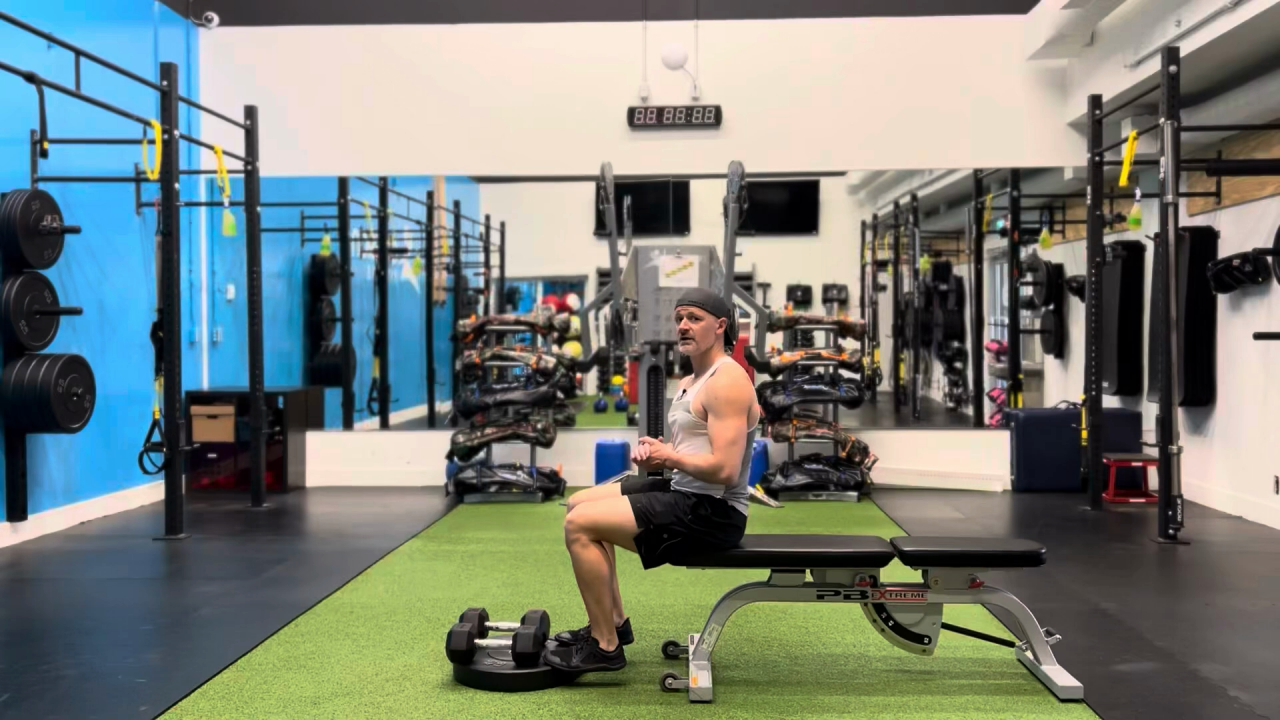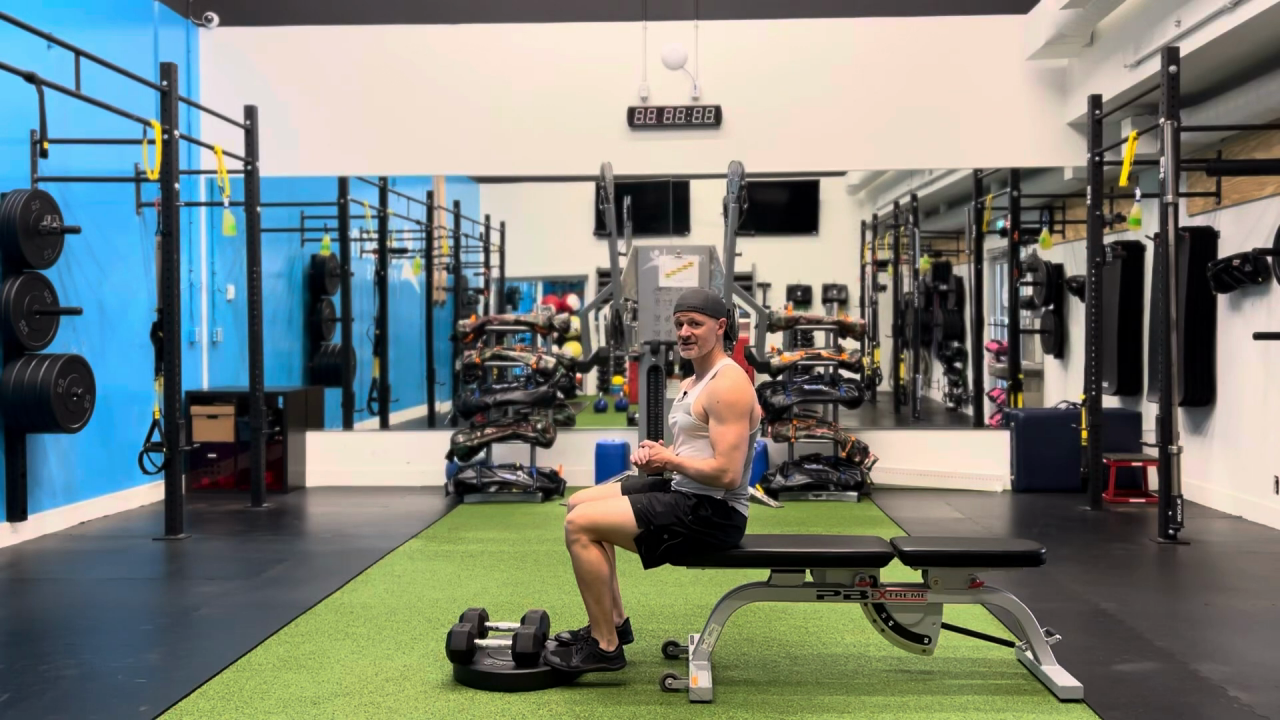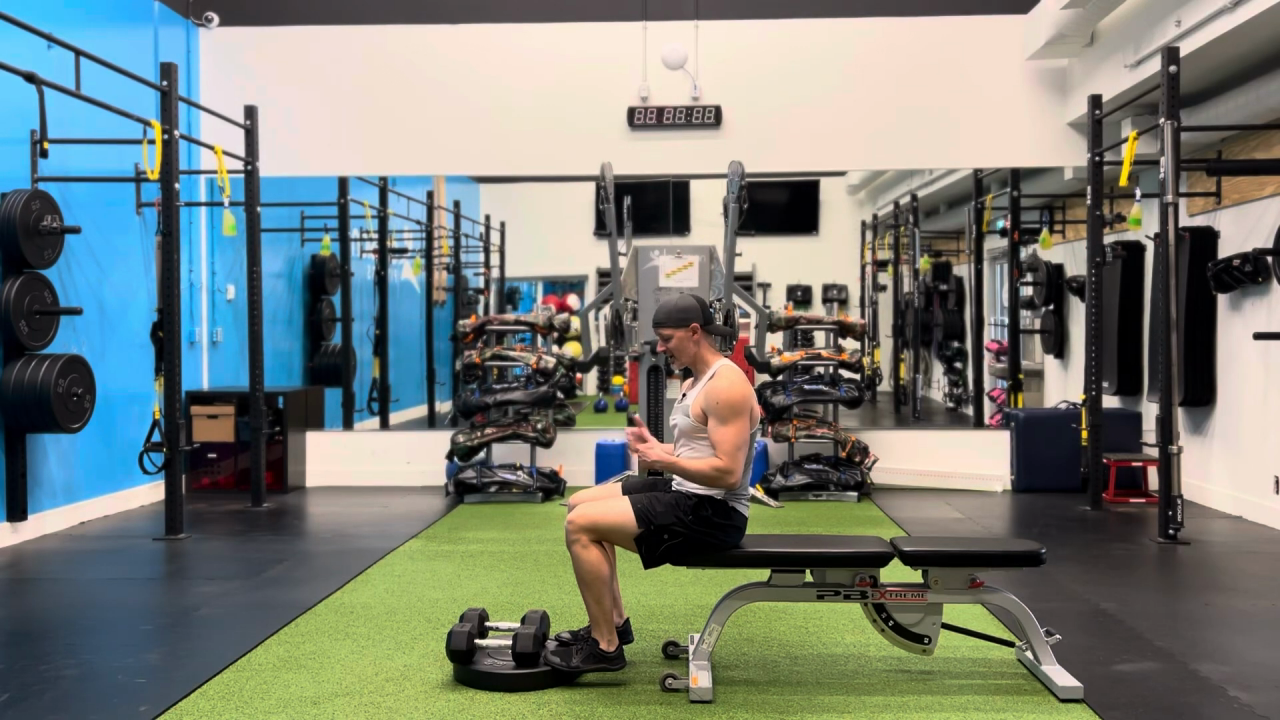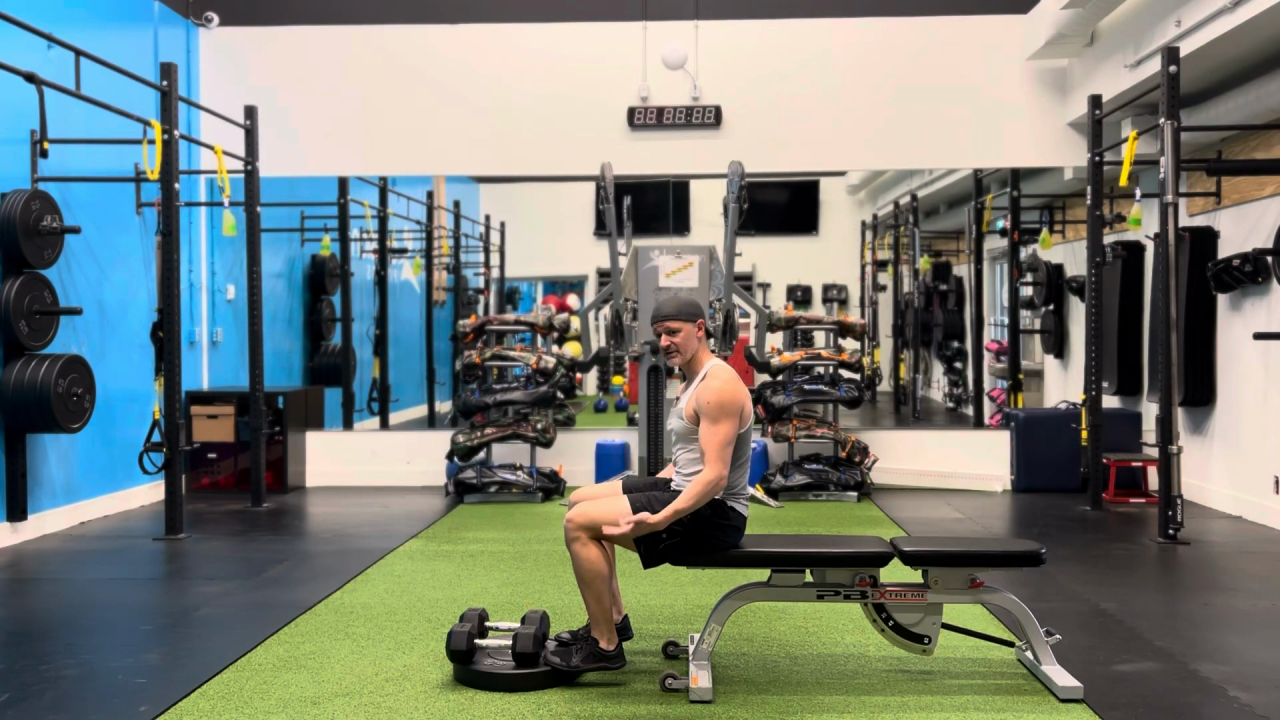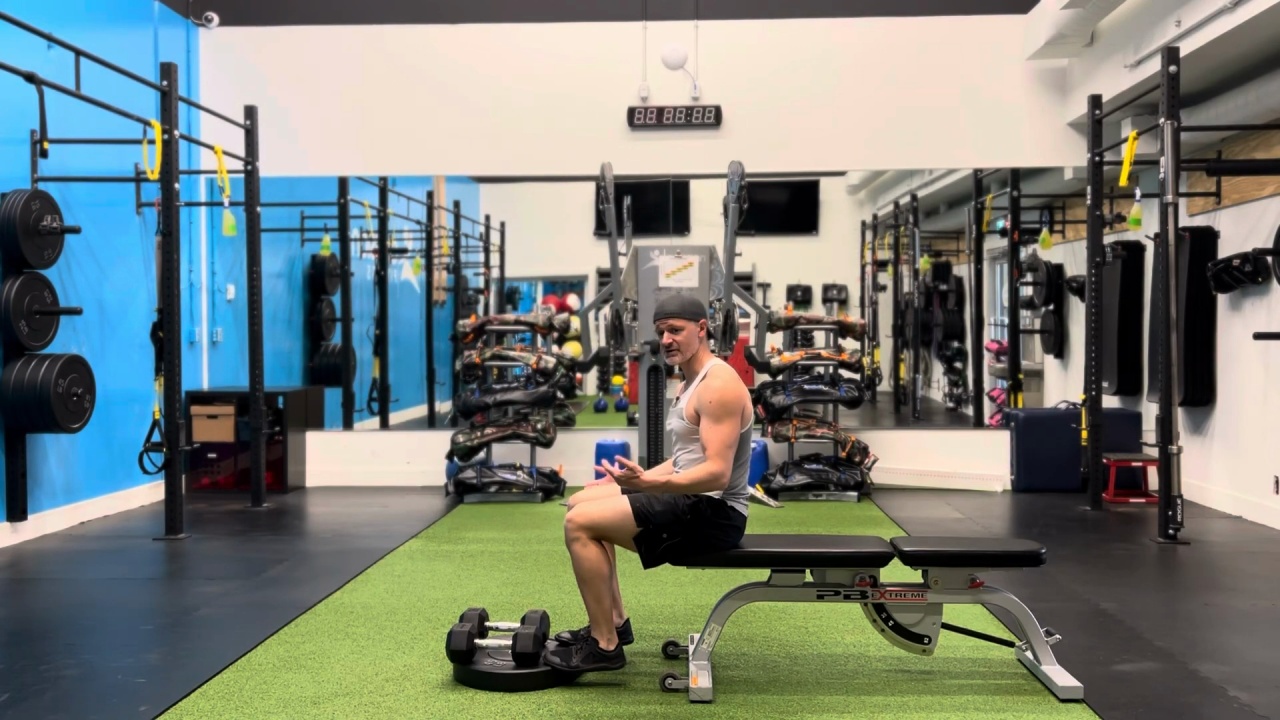
dt=1s
person 1, frame 1
left shoulder: (727, 382)
right shoulder: (691, 381)
left elbow: (724, 470)
left wrist: (667, 458)
right wrist: (654, 450)
left hip: (712, 511)
right hip: (687, 495)
left knee: (580, 524)
right knee: (580, 505)
left ankle: (606, 646)
right ankle: (613, 622)
person 1, frame 2
left shoulder: (728, 385)
right shoulder: (692, 382)
left elbow: (726, 474)
left wrist: (667, 461)
right wrist: (654, 454)
left hip: (712, 512)
right hip: (686, 495)
left knee: (580, 525)
right knee: (580, 504)
left ankle: (605, 646)
right ankle: (613, 622)
person 1, frame 3
left shoulder: (726, 386)
right shoulder: (696, 382)
left elbow: (727, 473)
left wrist: (659, 460)
right wrist: (652, 447)
left hip: (713, 512)
right hip: (688, 493)
left knee: (580, 525)
right knee: (580, 504)
left ankle: (605, 646)
right ankle: (613, 621)
person 1, frame 4
left shoulder: (718, 386)
right shoulder: (694, 382)
left elbow: (716, 475)
left wrist: (658, 521)
right wrist: (642, 495)
left hip: (712, 513)
right hip: (687, 495)
left knee: (579, 523)
right knee: (581, 501)
left ankle: (604, 645)
right ankle: (613, 619)
person 1, frame 5
left shoulder: (719, 385)
right shoulder: (692, 383)
left elbow: (717, 474)
left wrist: (648, 485)
right wrist: (638, 478)
left hip: (713, 512)
right hip: (694, 500)
left knee: (579, 522)
right knee: (582, 503)
left ankle: (604, 645)
right ankle: (613, 622)
